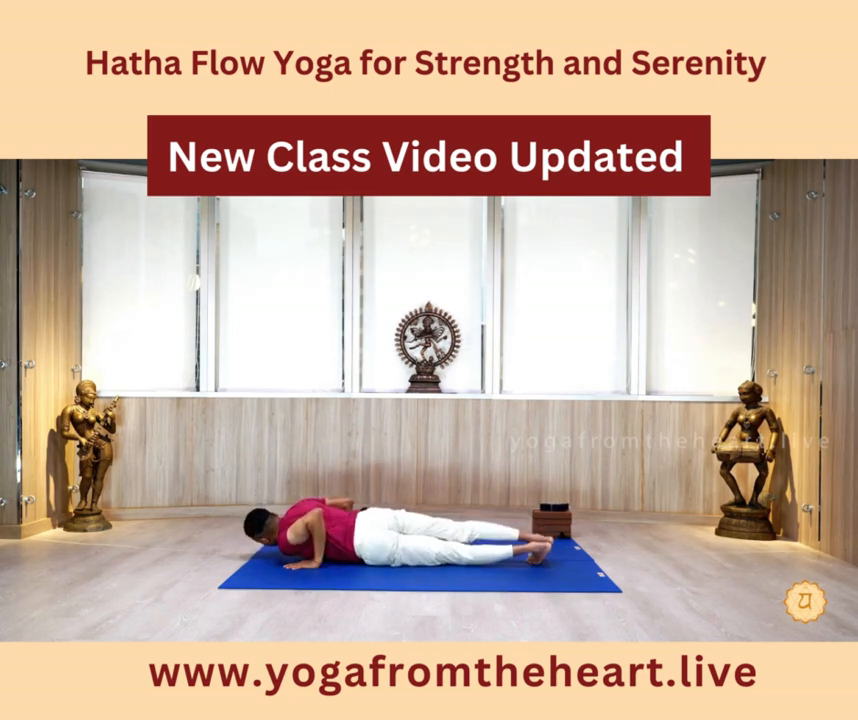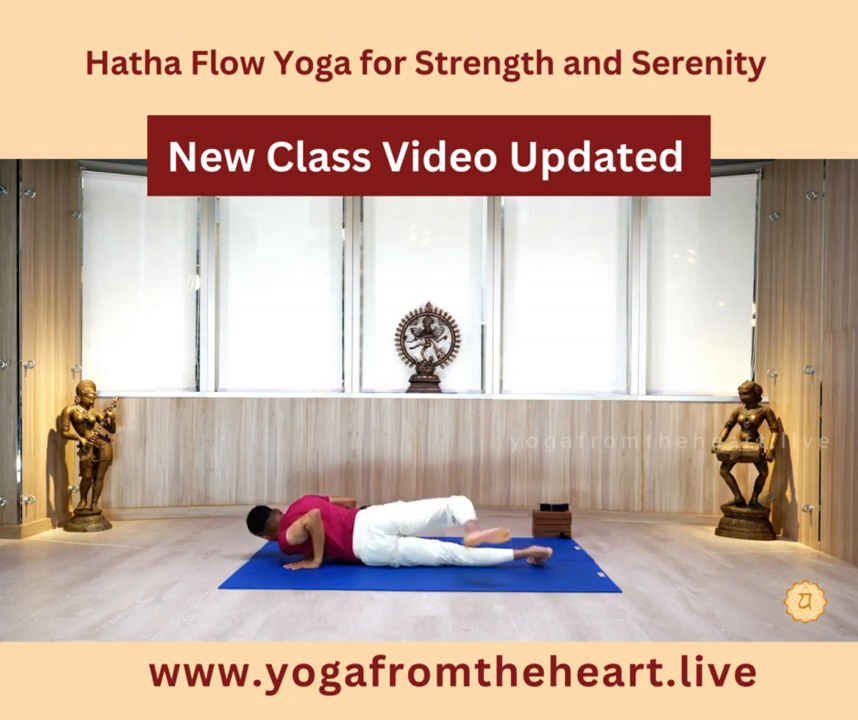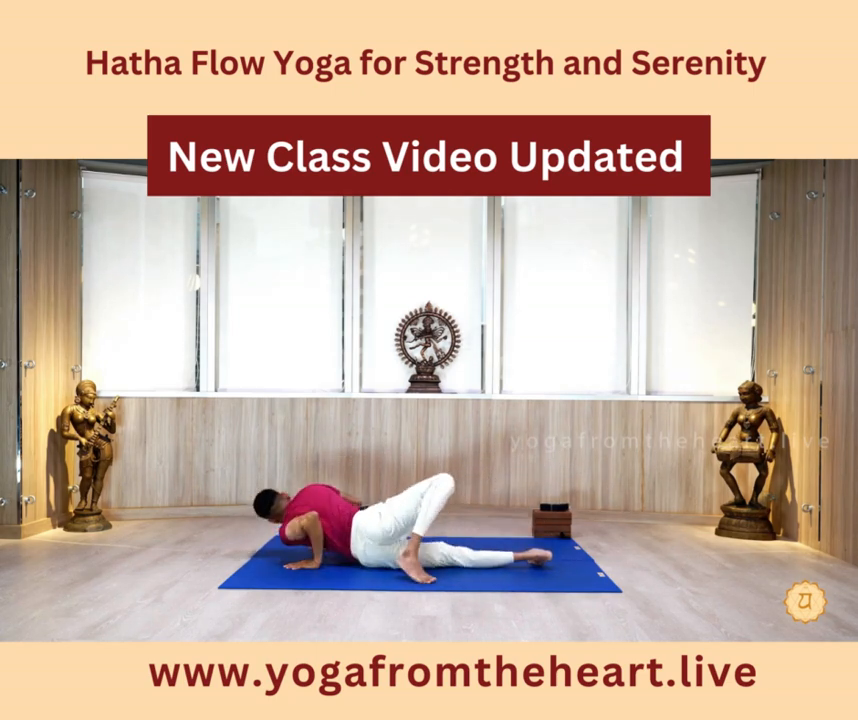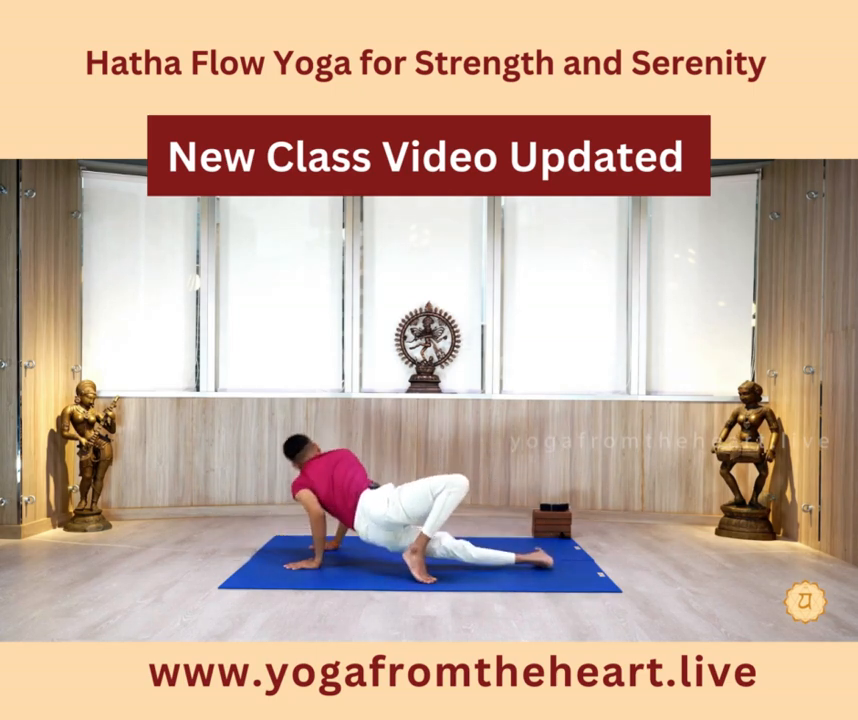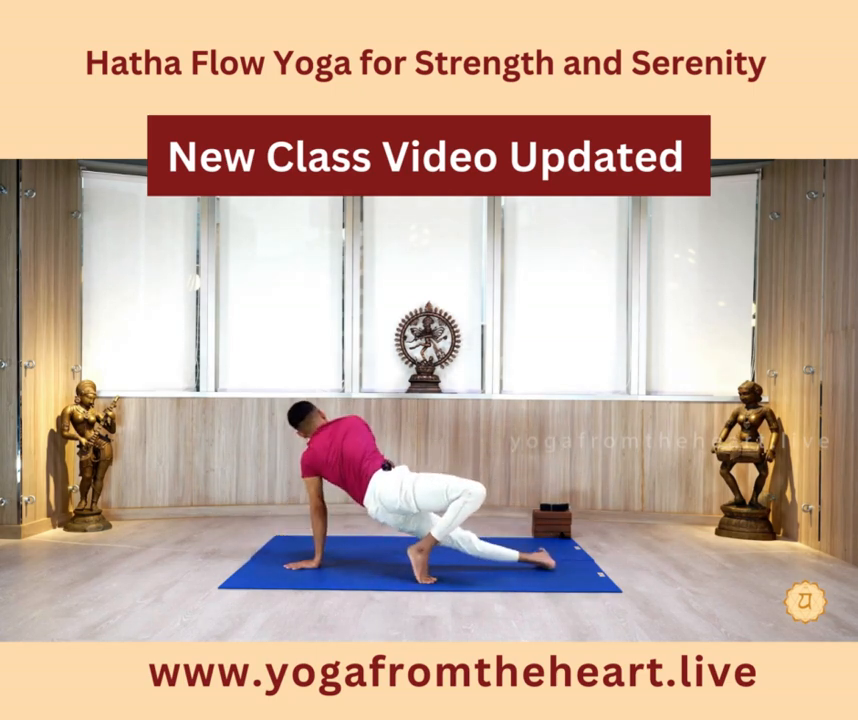
dt=0.5s
person 1, frame 1
left shoulder: (287, 541)
right shoulder: (299, 507)
left elbow: (315, 518)
right elbow: (347, 502)
left wrist: (317, 559)
left hip: (374, 548)
right hip: (376, 517)
left knee: (453, 553)
right knee: (460, 531)
left ankle: (529, 548)
right ankle: (532, 537)
person 1, frame 2
left shoulder: (287, 540)
right shoulder: (302, 502)
left elbow: (312, 519)
right elbow: (349, 501)
left wrist: (316, 559)
left hip: (371, 550)
right hip: (375, 517)
left knee: (452, 554)
right knee: (456, 502)
left ankle: (523, 553)
right ankle: (473, 531)
person 1, frame 3
left shoulder: (288, 530)
right shoulder: (312, 489)
left elbow: (310, 519)
left wrist: (316, 559)
left hip: (367, 552)
right hip: (371, 524)
left knee: (452, 554)
person 1, frame 4
left shoulder: (299, 485)
right shoulder: (341, 454)
left elbow: (317, 514)
left wrist: (318, 557)
right wrist: (336, 541)
left hip: (371, 529)
right hip: (379, 505)
left knee: (453, 547)
right knee: (457, 482)
person 1, frame 5
left shoulder: (309, 457)
right shoulder: (353, 421)
left elbow: (317, 508)
left wrist: (317, 558)
left hip: (379, 507)
right hip: (390, 484)
left knee: (458, 537)
right knee: (474, 491)
left ankle: (528, 557)
